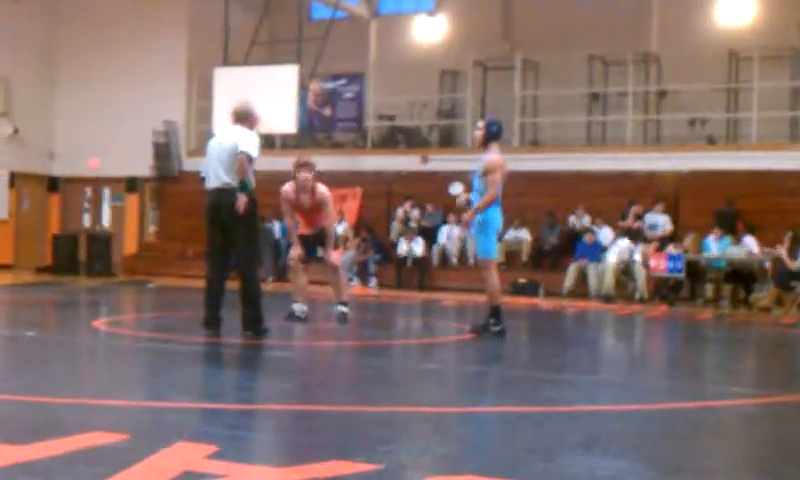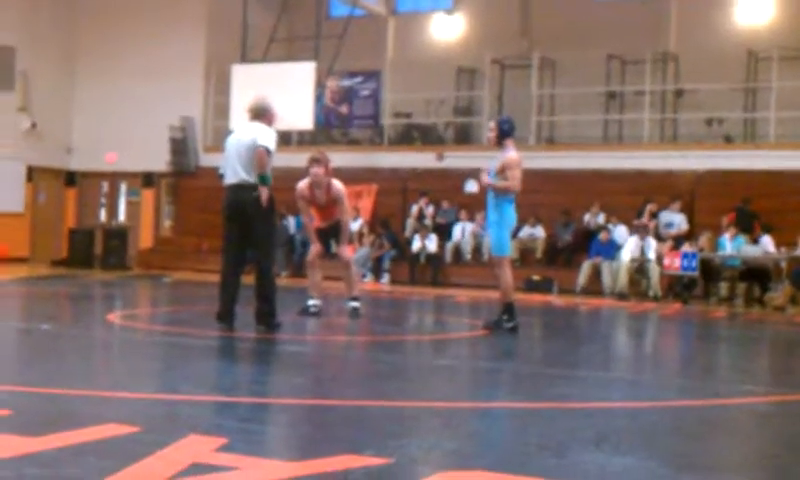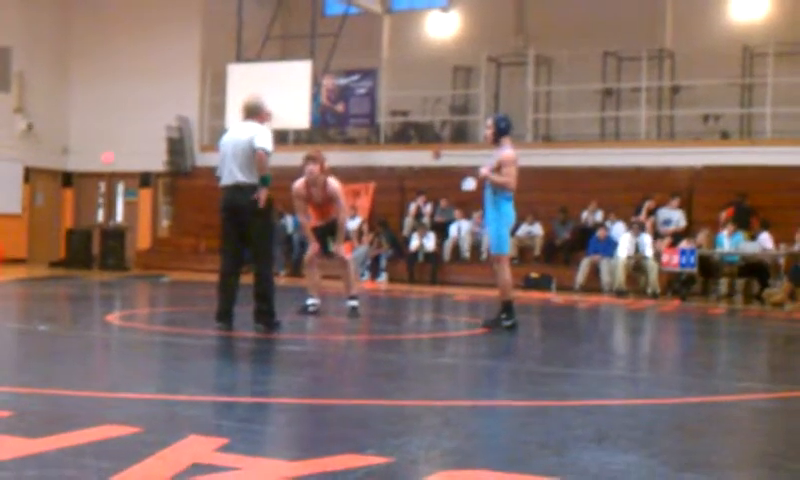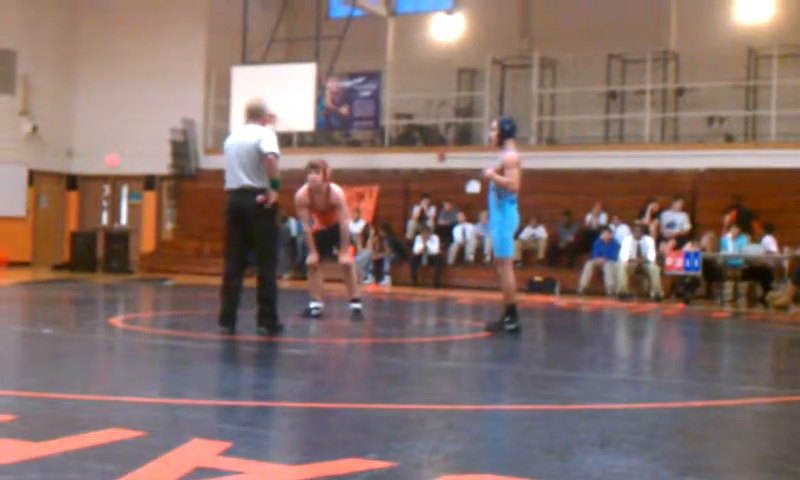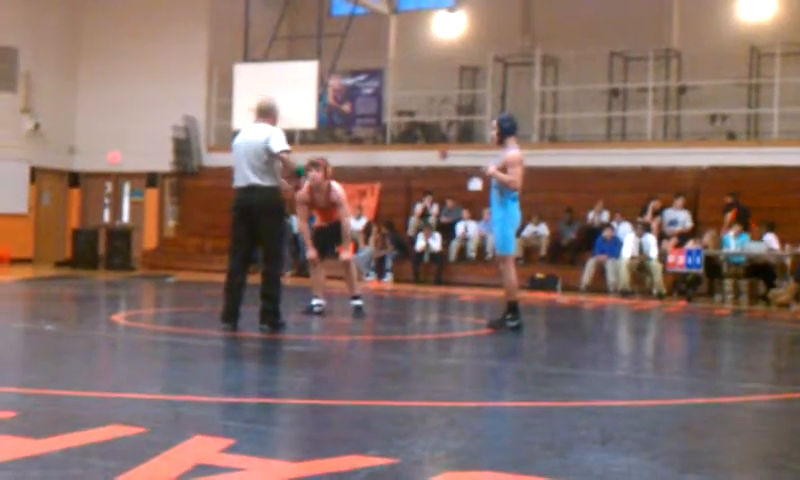
dt=0.3s
person 1, frame 1
left shoulder: (216, 137)
right shoulder: (248, 135)
left elbow: (206, 174)
right elbow: (243, 158)
left wrist: (215, 189)
right wrist: (243, 191)
left hip: (214, 198)
right hip: (236, 200)
left knee: (216, 263)
right knee: (247, 262)
left ankle: (211, 322)
right ankle: (252, 323)
person 1, frame 2
left shoulder: (234, 135)
right shoulder: (266, 132)
left elbow: (224, 170)
right elbow: (261, 152)
left wrist: (233, 189)
right wrist: (264, 184)
left hip: (232, 194)
right hip: (254, 195)
left knee: (232, 258)
right knee: (263, 258)
left ankle: (225, 316)
right ankle: (265, 318)
person 1, frame 3
left shoulder: (228, 135)
right shoulder: (260, 131)
left elbow: (222, 169)
right elbow: (261, 154)
right wrist: (265, 185)
left hip: (229, 195)
right hip: (252, 196)
left knee: (230, 258)
right knee: (262, 258)
left ankle: (224, 316)
right ankle: (264, 317)
person 1, frame 4
left shoulder: (231, 137)
right shoulder: (264, 133)
left elbow: (235, 169)
right elbow: (270, 158)
right wrist: (274, 187)
left hip: (234, 198)
right hip: (258, 200)
left knee: (233, 261)
right knee: (266, 261)
left ankle: (227, 319)
right ankle: (267, 320)
person 1, frame 5
left shoulder: (240, 136)
right shoulder: (273, 133)
right elbow: (283, 157)
left hip: (242, 195)
right hip: (267, 197)
left knee: (238, 257)
right knee: (272, 258)
left ankle: (229, 316)
right ankle: (269, 317)
person 2, frame 1
left shoulder: (494, 158)
right shoulder: (487, 158)
left elbow: (494, 193)
left wrist: (472, 213)
right wrist: (469, 197)
left hip: (487, 218)
right hip: (482, 218)
left knee: (489, 267)
right knee: (486, 268)
left ankle: (497, 320)
right ankle: (493, 318)
person 2, frame 2
left shoulder: (511, 156)
right shoulder: (504, 156)
left elbow: (515, 186)
left wrist: (490, 183)
right wrist: (489, 181)
left hip: (501, 214)
right hip: (495, 214)
left knee: (502, 264)
right knee: (499, 265)
left ankle: (509, 317)
right ankle: (506, 315)
person 2, frame 3
left shoulder: (507, 154)
right shoulder: (500, 153)
left elbow: (510, 184)
left wrist: (488, 175)
right wrist: (488, 176)
left hip: (500, 212)
right hip: (495, 212)
left knee: (501, 262)
right knee: (498, 263)
left ankle: (508, 315)
right ankle: (505, 313)
person 2, frame 4
left shoulder: (510, 156)
right shoulder: (505, 156)
left elbow: (513, 185)
left wrist: (492, 175)
right wrist: (493, 176)
left hip: (504, 215)
right hip: (499, 214)
left knee: (504, 265)
right knee: (502, 266)
left ankle: (512, 318)
right ankle: (508, 316)
person 2, frame 5
left shoulder: (513, 154)
right shoulder: (507, 154)
left elbow: (516, 184)
left wrist: (494, 173)
right wrist: (494, 174)
left hip: (506, 212)
right hip: (501, 212)
left knee: (506, 262)
right knee: (503, 263)
left ankle: (513, 315)
right ankle: (511, 313)
person 3, frame 1
left shoulder: (323, 192)
right shoulder: (286, 191)
left elbow: (330, 222)
right elbow: (289, 220)
left wrist: (330, 249)
right wrist: (296, 245)
left hip: (323, 230)
right hip: (305, 230)
left knee: (334, 264)
right knee: (294, 263)
left ankle: (342, 307)
right ankle: (300, 306)
person 3, frame 2
left shoulder: (337, 188)
right shoulder: (302, 188)
left elbow: (345, 217)
right elbow: (306, 217)
left wrist: (343, 244)
right wrist: (314, 242)
left hip: (338, 223)
right hip: (320, 224)
left knee: (346, 259)
right knee: (311, 259)
left ankle: (354, 302)
right ankle: (314, 302)
person 3, frame 3
left shoulder: (333, 185)
right shoulder: (298, 187)
left elbow: (342, 215)
right elbow: (302, 216)
left wrist: (339, 243)
right wrist: (312, 241)
left hip: (335, 222)
right hip: (317, 223)
left knee: (343, 258)
right knee: (310, 259)
left ankle: (353, 301)
right ankle: (313, 301)
person 3, frame 4
left shoulder: (336, 193)
right shoulder: (301, 195)
left elbow: (345, 223)
right elbow: (305, 225)
left wrist: (344, 252)
right wrist: (312, 252)
left hip: (338, 227)
right hip: (320, 228)
left knee: (347, 262)
right knee: (312, 262)
left ankle: (356, 305)
right ankle: (316, 304)
person 3, frame 5
left shoulder: (336, 190)
right shoulder: (302, 193)
left elbow: (346, 220)
right elbow: (303, 222)
left wrist: (346, 249)
right wrist: (309, 248)
left hip: (339, 224)
right hip: (322, 225)
left knee: (346, 259)
right knee: (314, 259)
left ankle: (357, 301)
right ankle: (318, 301)
